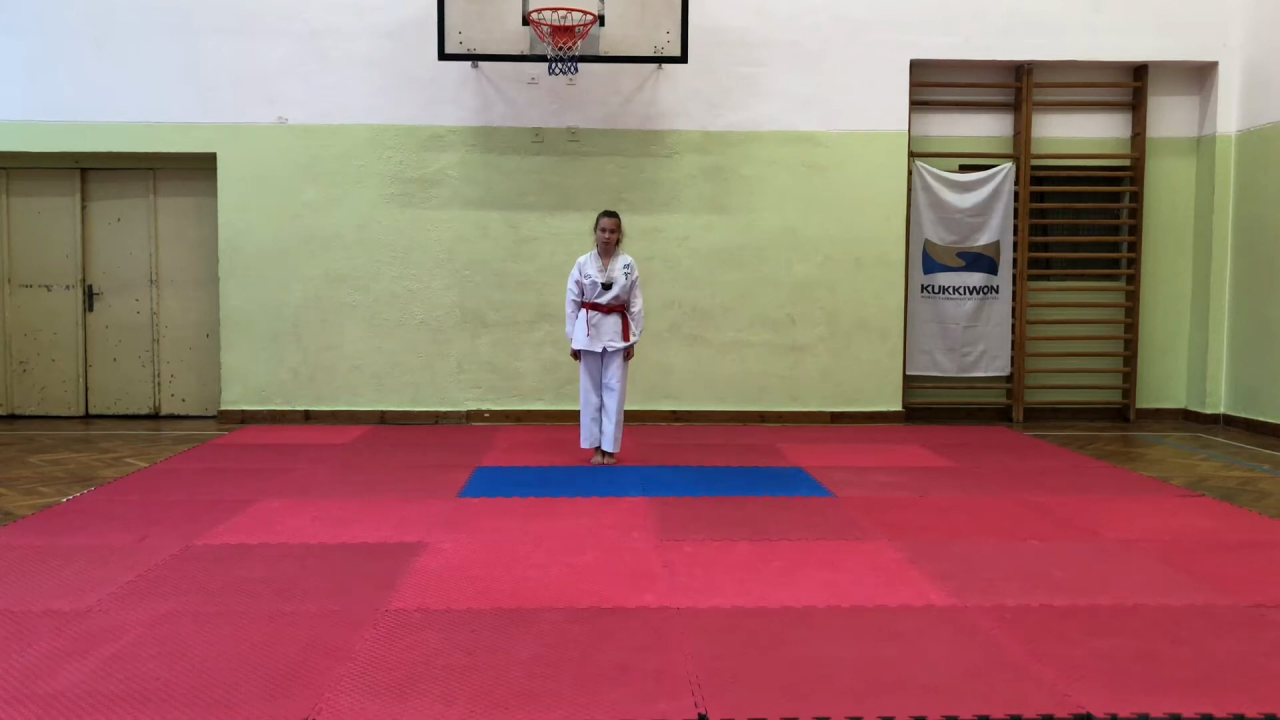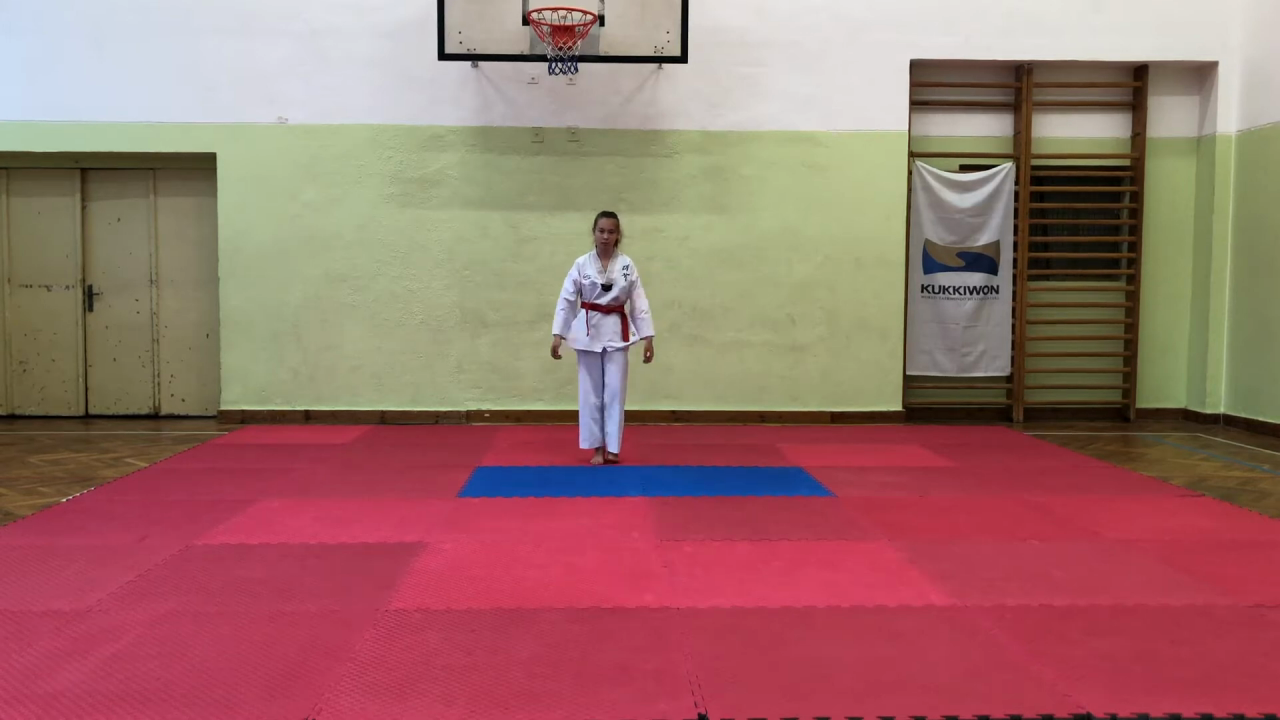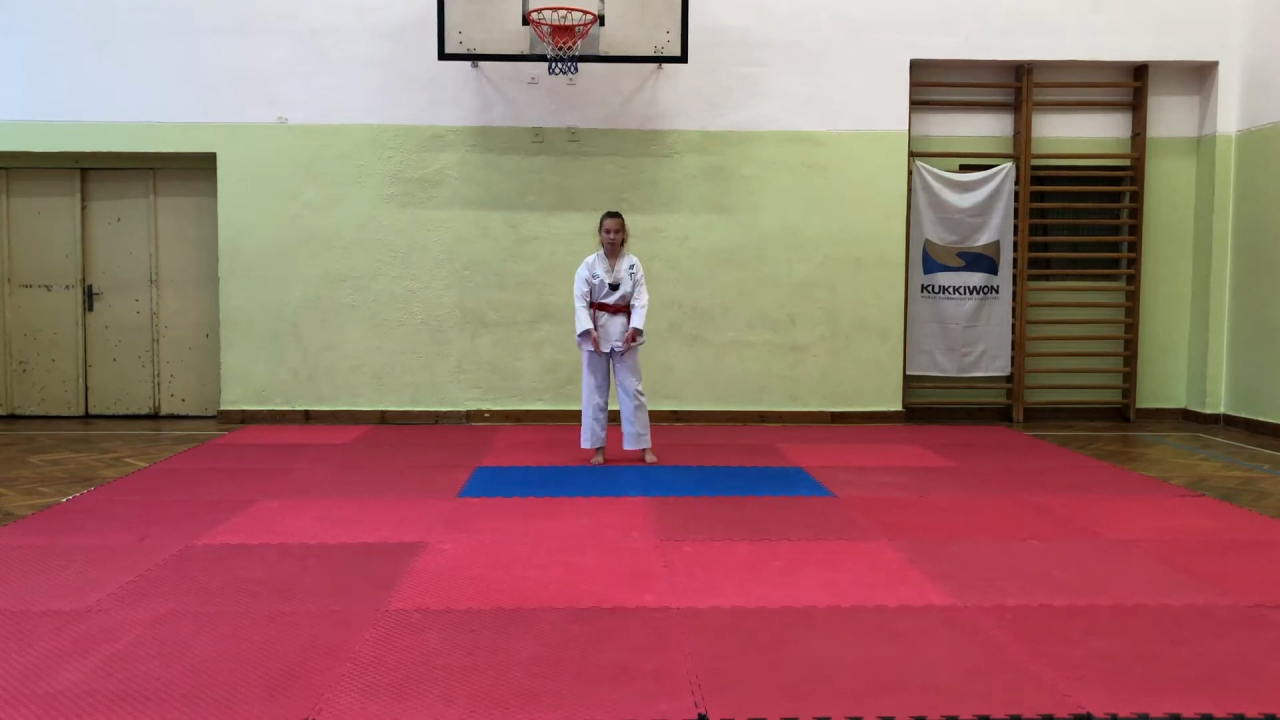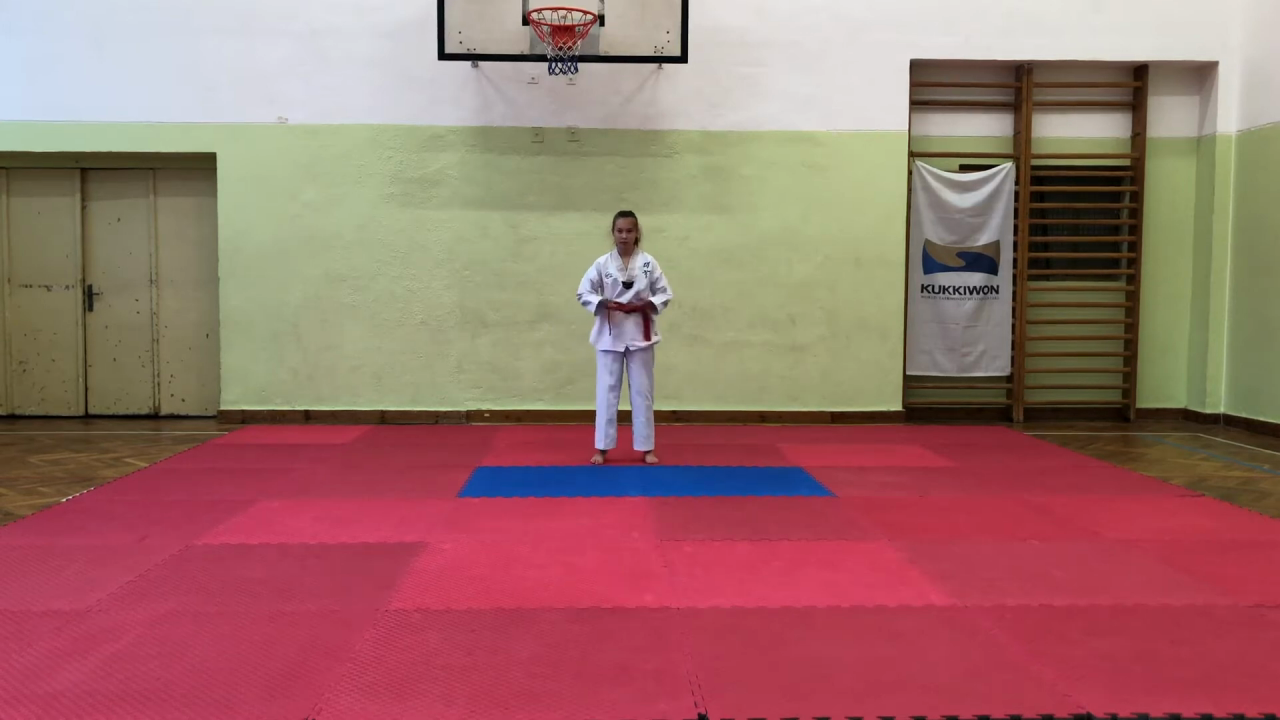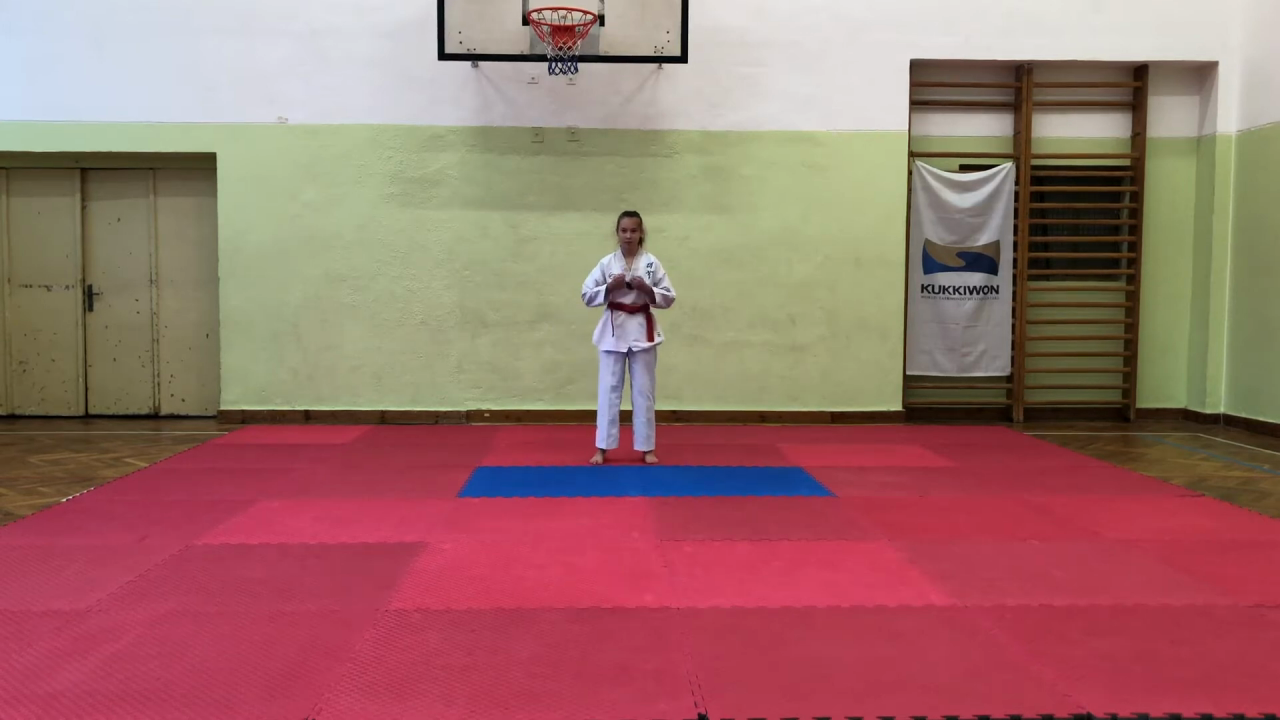
dt=0.4s
person 1, frame 1
left shoulder: (628, 264)
right shoulder: (583, 263)
left elbow: (635, 304)
right elbow: (572, 302)
left wrist: (632, 340)
right wrist: (573, 339)
left hip: (617, 331)
right hip: (589, 330)
left knee: (614, 390)
right knee: (591, 390)
left ankle: (610, 448)
right ankle: (596, 446)
person 1, frame 2
left shoulder: (627, 265)
right shoulder: (581, 264)
left elbow: (639, 302)
right elbow: (566, 299)
left wrist: (647, 336)
right wrist: (558, 333)
left hip: (617, 332)
right hip: (588, 332)
left knee: (615, 391)
right knee: (591, 391)
left ankle: (613, 448)
right ankle: (597, 447)
person 1, frame 3
left shoulder: (633, 264)
right shoulder: (589, 264)
left elbow: (640, 300)
right elbow: (580, 300)
left wrist: (633, 329)
right wrist: (589, 331)
left hip: (625, 331)
right hip: (596, 331)
left knee: (632, 389)
right knee: (595, 391)
left ankle: (644, 446)
right ankle: (598, 447)
person 1, frame 4
left shoulder: (648, 262)
right shoulder: (602, 263)
left elbow: (665, 294)
right elbow: (583, 294)
left wrist: (650, 303)
right wrist: (602, 303)
left hip: (640, 330)
right hip: (610, 331)
left knee: (642, 390)
right knee: (607, 389)
left ankle: (647, 447)
right ankle: (602, 447)
person 1, frame 5
left shoulder: (651, 263)
right shoulder: (606, 263)
left elbow: (668, 297)
right elbow: (587, 295)
left wrist: (647, 289)
right wrist: (610, 287)
left hip: (642, 331)
right hip: (613, 331)
left knee: (644, 390)
right knee: (609, 389)
left ankle: (647, 447)
right ankle: (602, 447)
